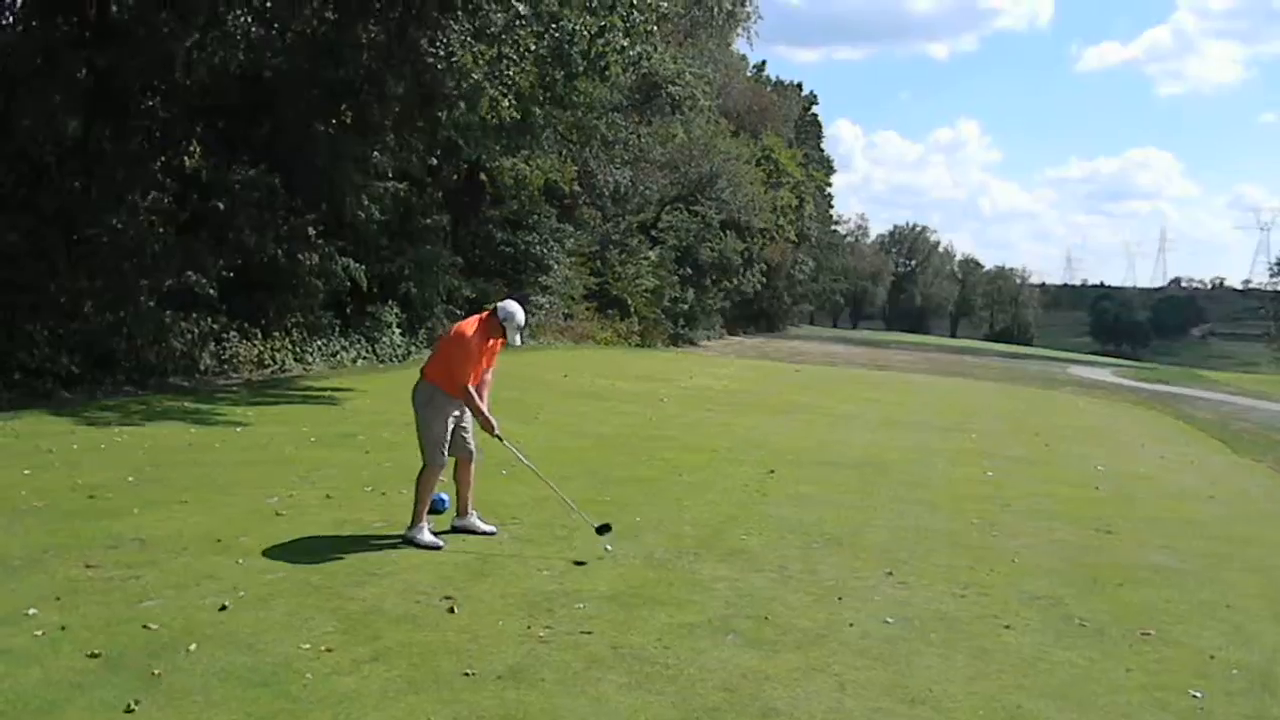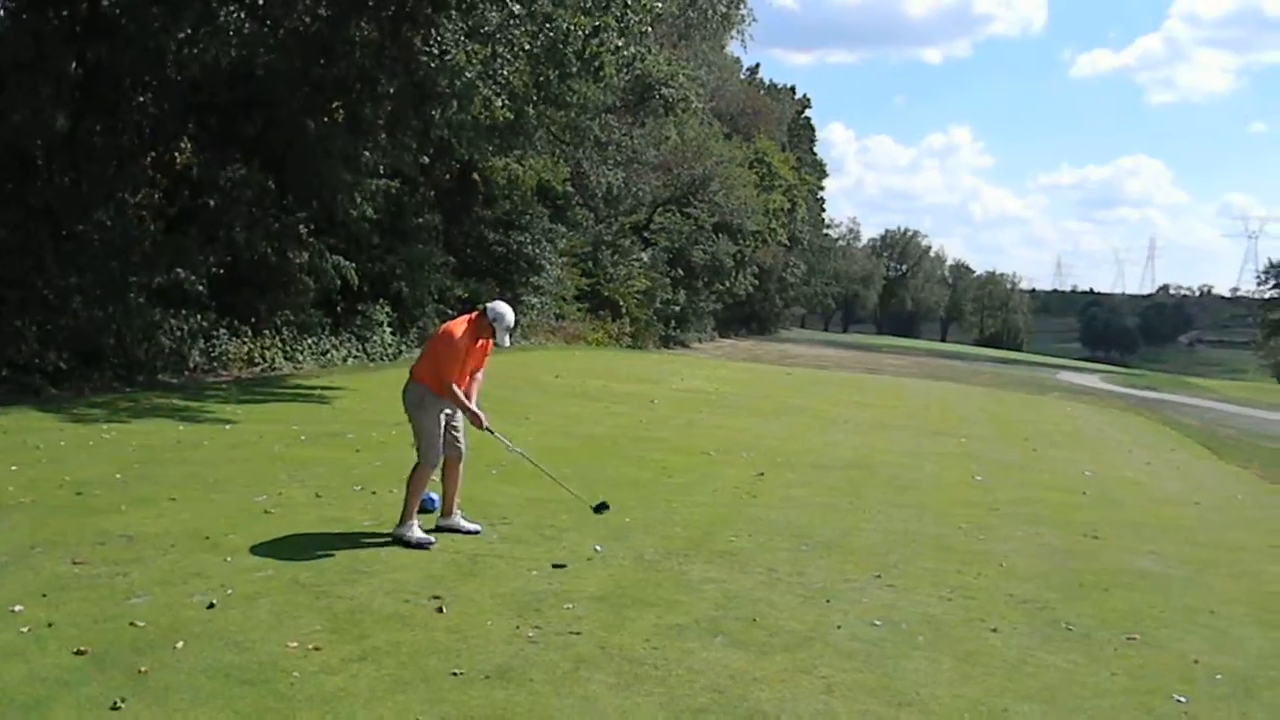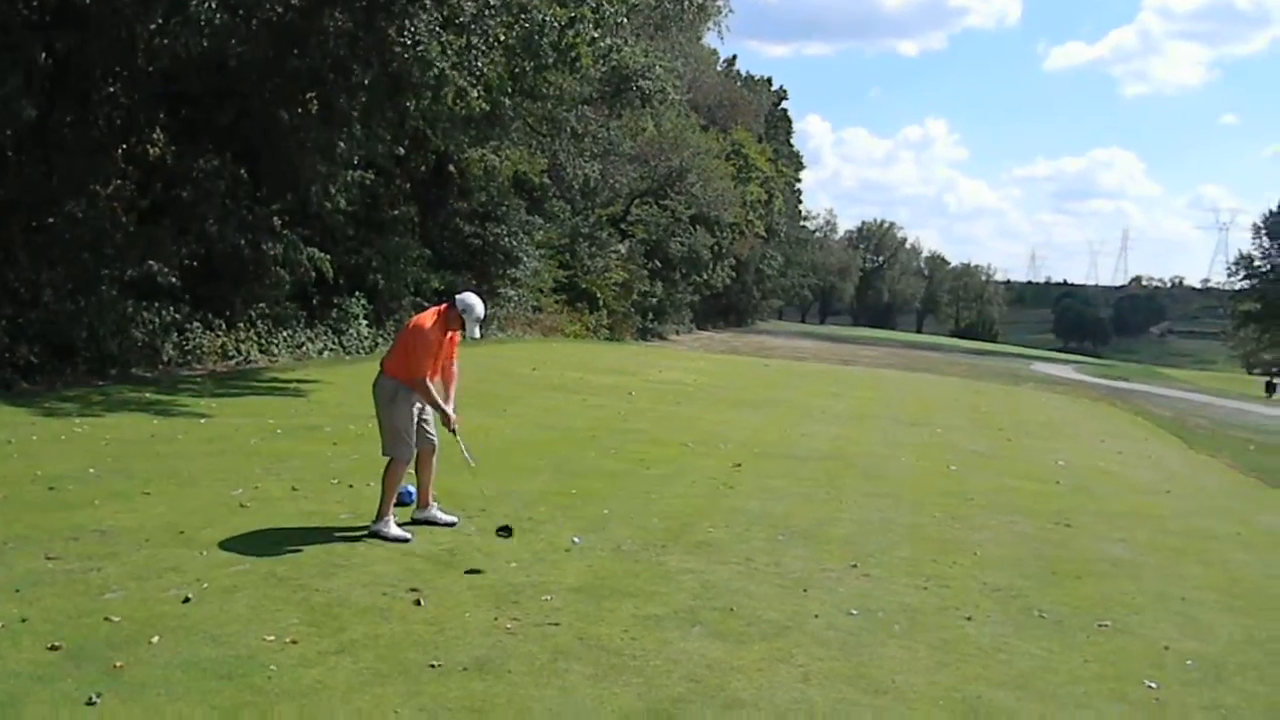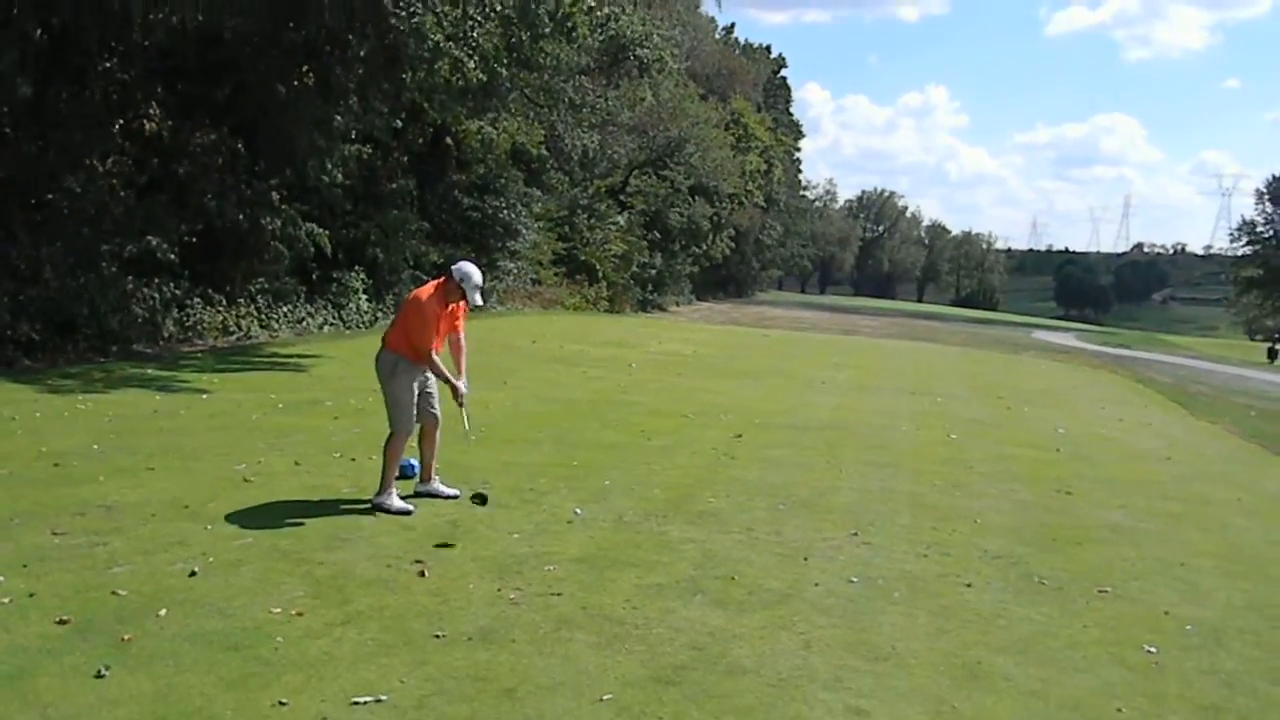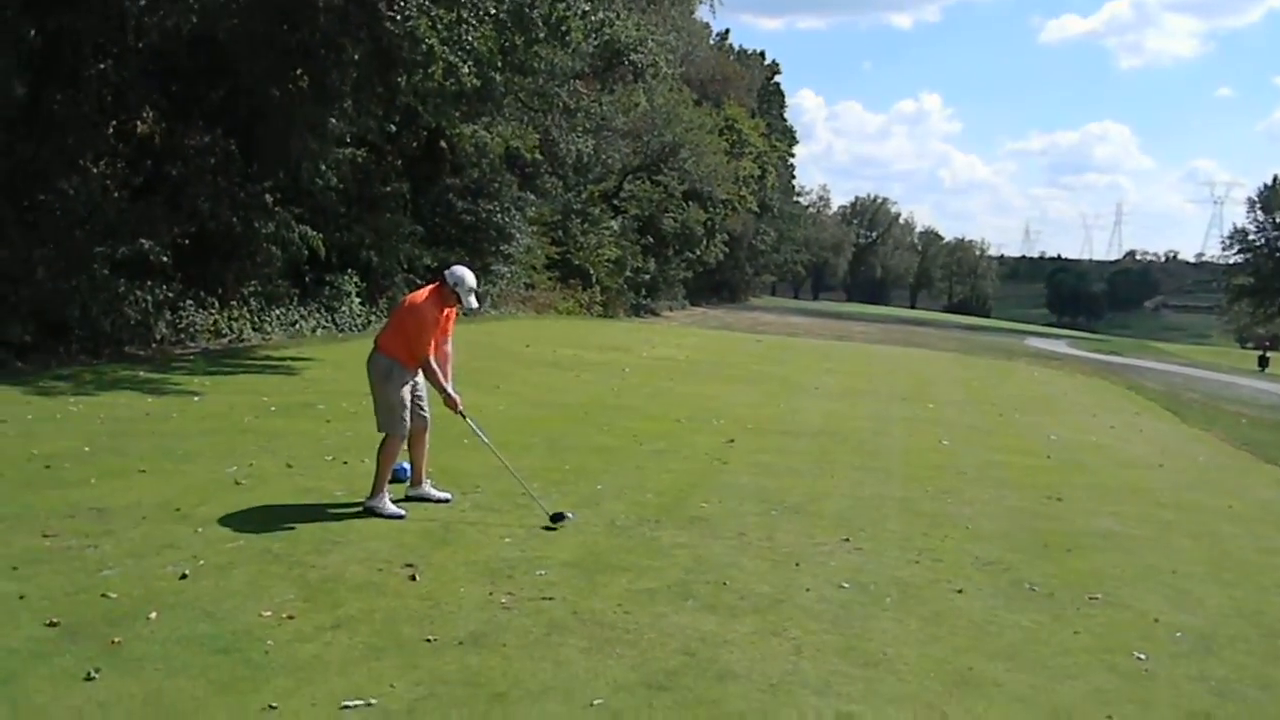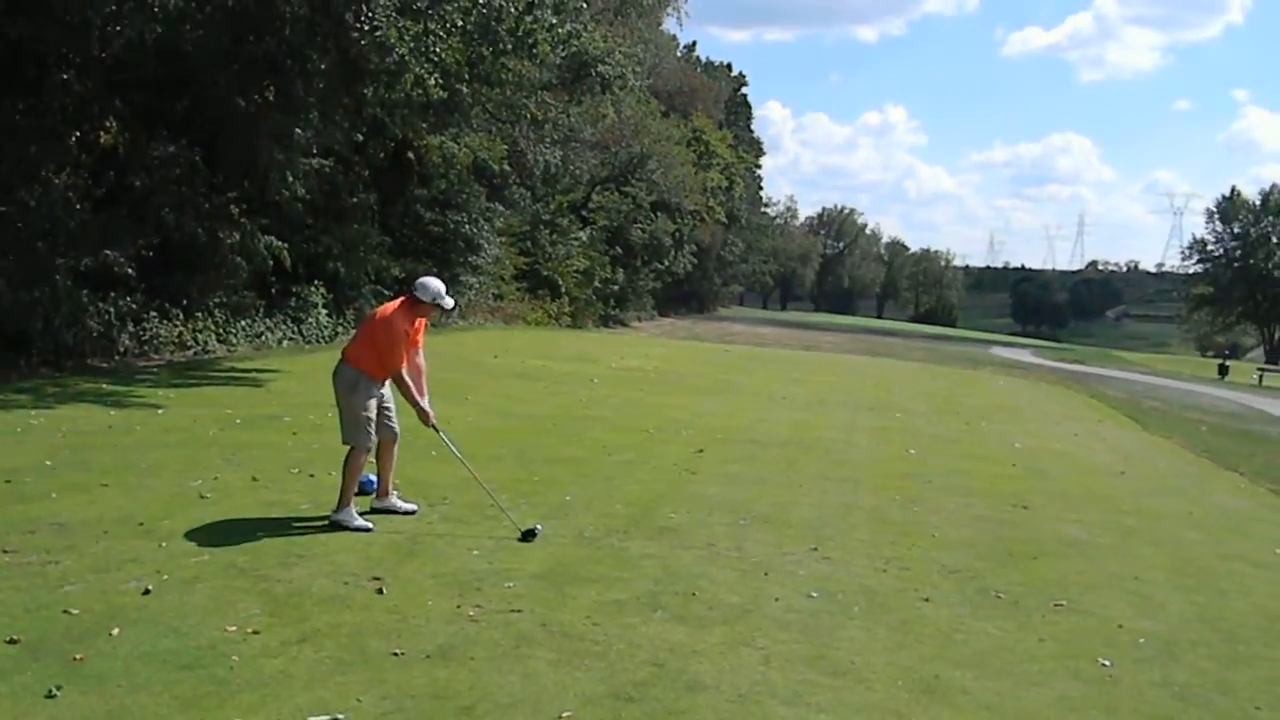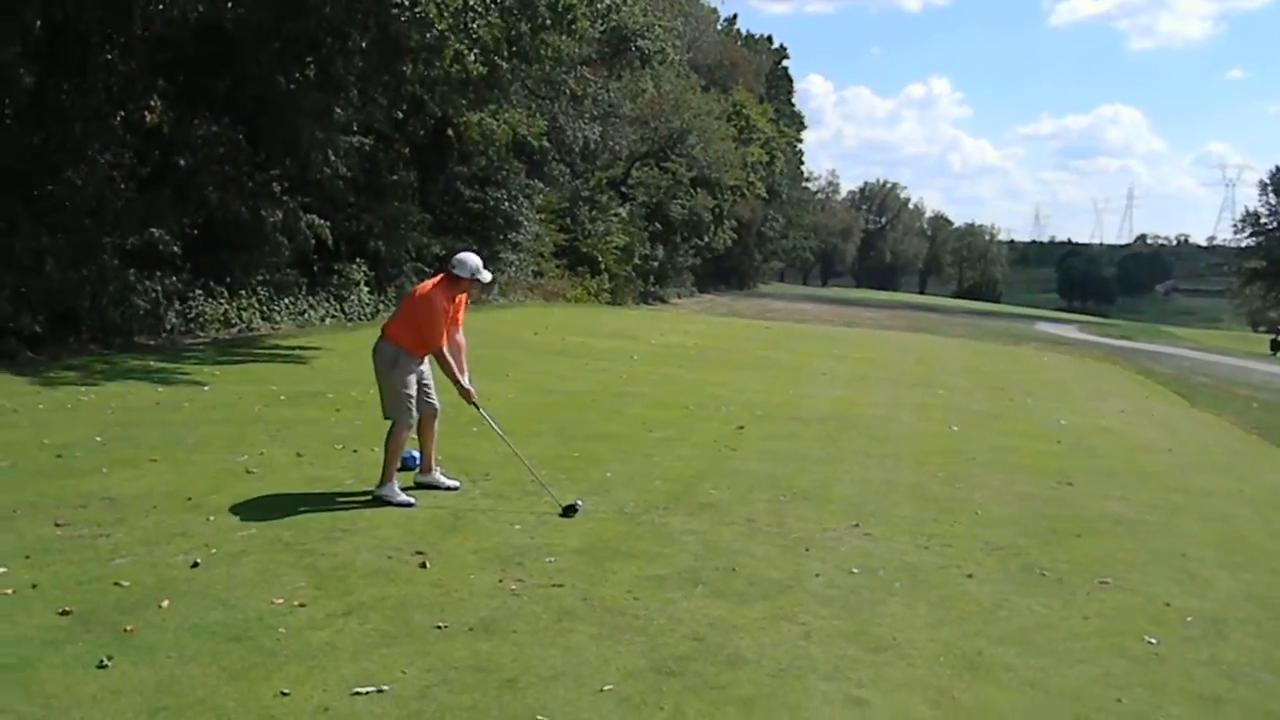
dt=0.5s
person 1, frame 1
left shoulder: (494, 336)
right shoulder: (467, 337)
left elbow: (486, 373)
right elbow: (464, 387)
left wrist: (484, 410)
right wrist: (483, 416)
left hip: (458, 398)
right hip: (434, 396)
left knee: (467, 456)
right knee: (436, 461)
left ankle: (464, 517)
right ankle: (417, 527)
person 1, frame 2
left shoulder: (484, 337)
right shoulder: (455, 336)
left elbow: (476, 371)
right elbow: (448, 384)
left wrist: (472, 405)
right wrist: (471, 411)
left hip: (448, 397)
right hip: (425, 395)
left knee: (455, 455)
right knee: (430, 459)
left ankle: (449, 516)
right ankle: (406, 524)
person 1, frame 3
left shoulder: (452, 327)
right shoulder: (425, 329)
left elbow: (449, 364)
right elbow: (421, 380)
left wrist: (450, 404)
right wrist: (443, 411)
left hip: (418, 390)
right hip: (396, 388)
left knee: (428, 447)
right knee: (402, 454)
left ankle: (425, 508)
right ankle: (382, 521)
person 1, frame 4
left shoulder: (456, 301)
right shoulder: (424, 302)
left elbow: (457, 338)
right elbow: (428, 353)
left wrist: (461, 377)
right wrist: (451, 383)
left hip: (422, 364)
right hip: (398, 362)
left knee: (432, 421)
right knee: (402, 427)
left ankle: (427, 481)
right ankle: (385, 493)
person 1, frame 5
left shoulder: (447, 305)
right shoulder: (421, 307)
left elbow: (444, 345)
right elbow: (427, 360)
left wrist: (449, 385)
right wrist: (446, 393)
left hip: (410, 366)
right hip: (389, 365)
left knee: (421, 424)
right knee: (398, 430)
left ankle: (418, 485)
right ankle: (377, 497)
person 1, frame 6
left shoulder: (418, 316)
right shoulder: (393, 321)
left elbow: (416, 356)
right elbow: (399, 374)
left wrist: (424, 399)
right wrist: (419, 407)
left hip: (377, 378)
right hip: (355, 378)
left knee: (390, 435)
right knee: (363, 443)
left ankle: (384, 497)
right ankle: (343, 510)
person 1, frame 7
left shoulder: (458, 293)
right shoulder: (433, 299)
left elbow: (456, 335)
right elbow: (439, 350)
left wrist: (465, 376)
right wrist: (460, 385)
left hip: (415, 355)
right hip: (395, 354)
left knee: (430, 412)
right knee: (405, 419)
left ankle: (428, 472)
right ankle: (386, 485)
